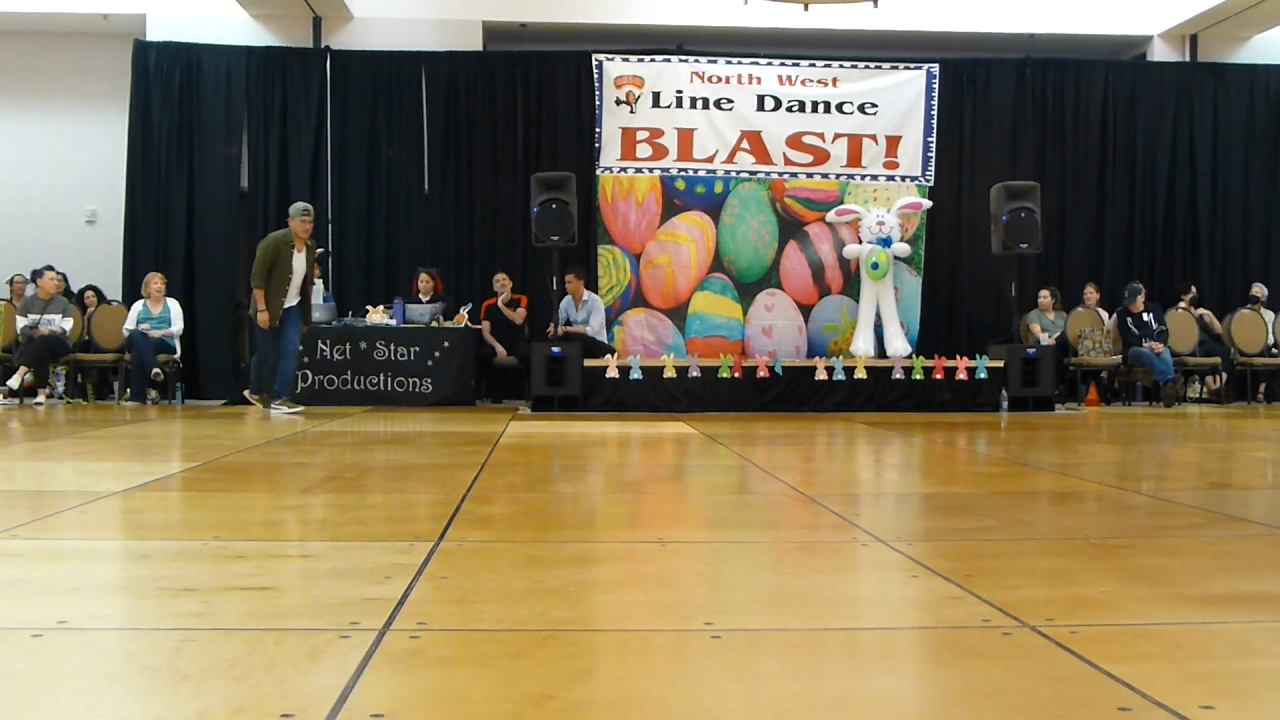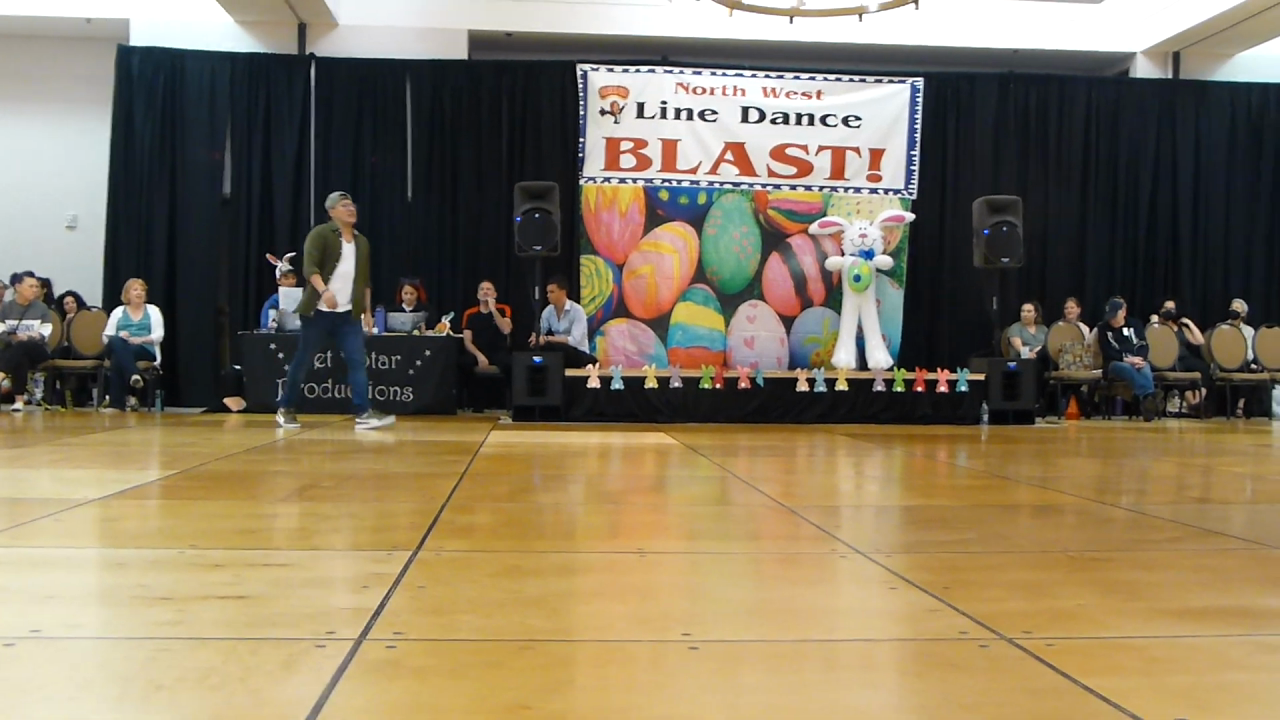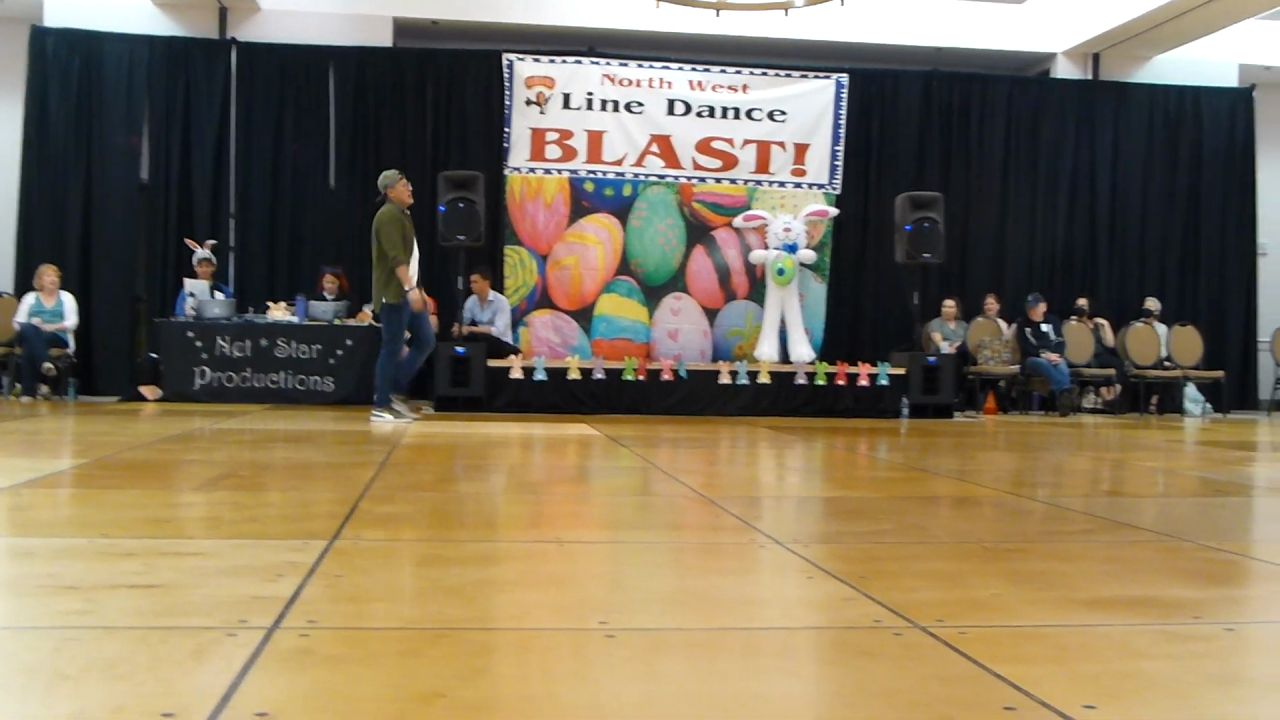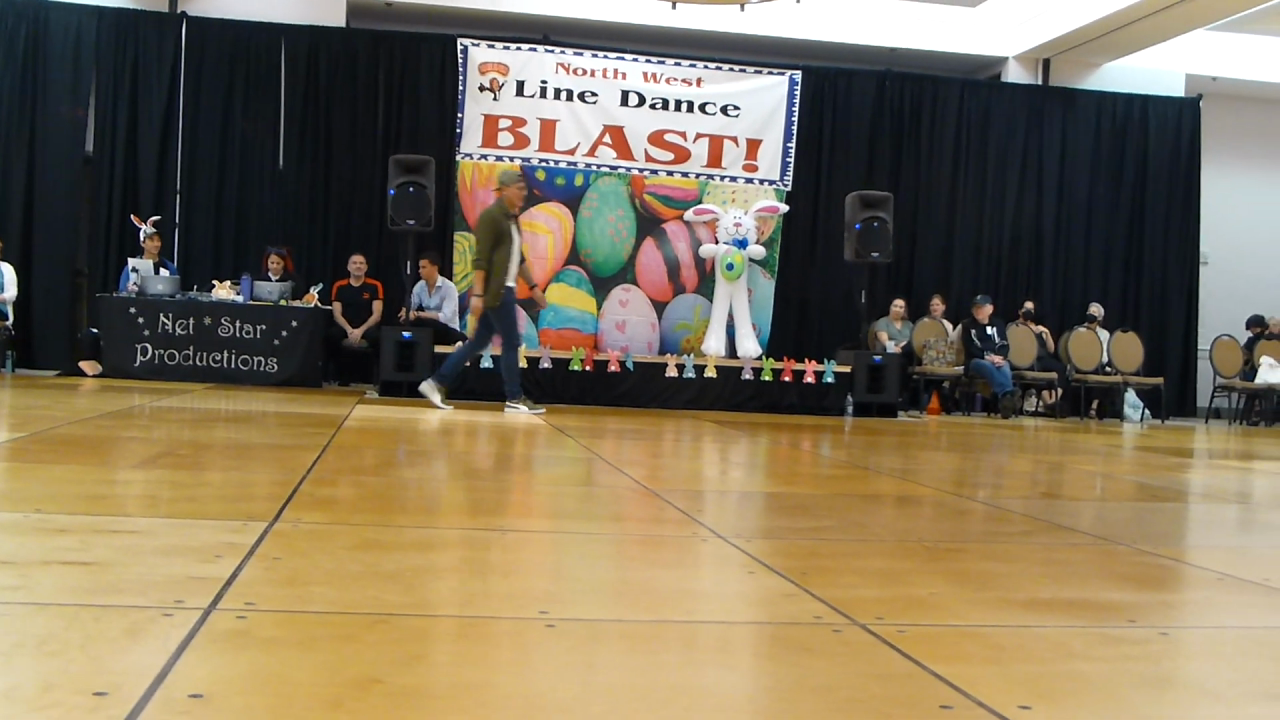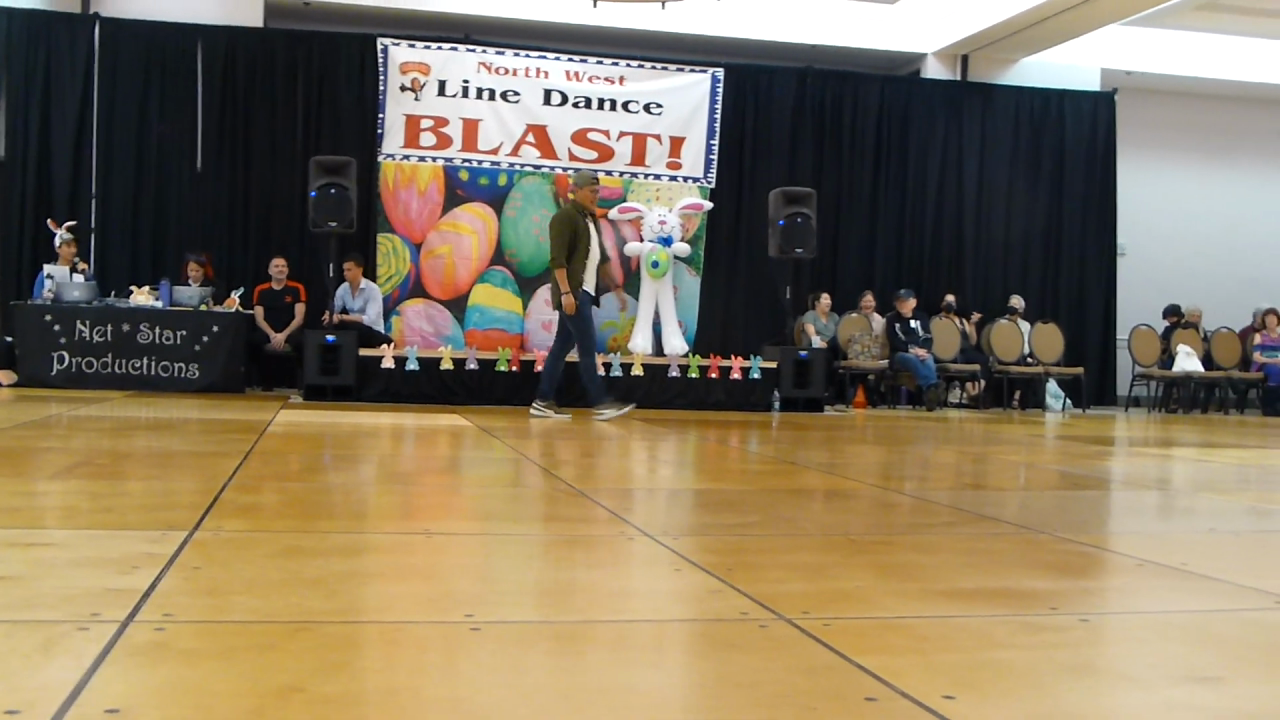
dt=1s
person 1, frame 1
left shoulder: (311, 247)
right shoulder: (274, 242)
left elbow: (308, 281)
right elbow: (257, 277)
left wrist: (306, 314)
right wrist: (261, 309)
left hip: (293, 307)
right hip: (269, 307)
left knee: (290, 351)
right knee: (267, 353)
left ankle: (280, 399)
right ankle: (256, 391)
person 1, frame 2
left shoulder: (360, 241)
right shoulder: (320, 235)
left elbow: (363, 280)
right elbow: (310, 267)
left wrist: (366, 310)
right wrist: (324, 291)
left hip: (348, 313)
right hip: (320, 310)
left knee: (357, 359)
right knee: (303, 360)
left ankle: (363, 413)
right ankle: (286, 409)
person 1, frame 3
left shoulder: (401, 215)
right shoulder: (389, 215)
right elbow: (396, 258)
left wrist: (418, 291)
right wrist: (414, 289)
left hip: (405, 293)
right hip: (394, 294)
left knee: (426, 343)
right knee: (392, 349)
left ankle: (397, 394)
right ankle: (380, 407)
person 1, frame 4
left shoulder: (512, 218)
right shoulder: (492, 216)
left elbow: (518, 258)
right elbow: (480, 259)
left wrist: (534, 287)
right wrist: (477, 295)
left hip: (504, 289)
right hip: (495, 291)
left knee: (479, 341)
right knee: (512, 342)
left ankle: (437, 382)
right ankle: (515, 399)
person 1, frame 5
left shoulder: (591, 219)
right shoulder: (565, 217)
left elbow: (599, 256)
right elbow: (558, 259)
right wrist: (566, 292)
left hip: (585, 292)
right hip: (573, 292)
left knee: (562, 346)
right knee: (588, 345)
left ankle: (542, 401)
right ankle: (601, 403)
